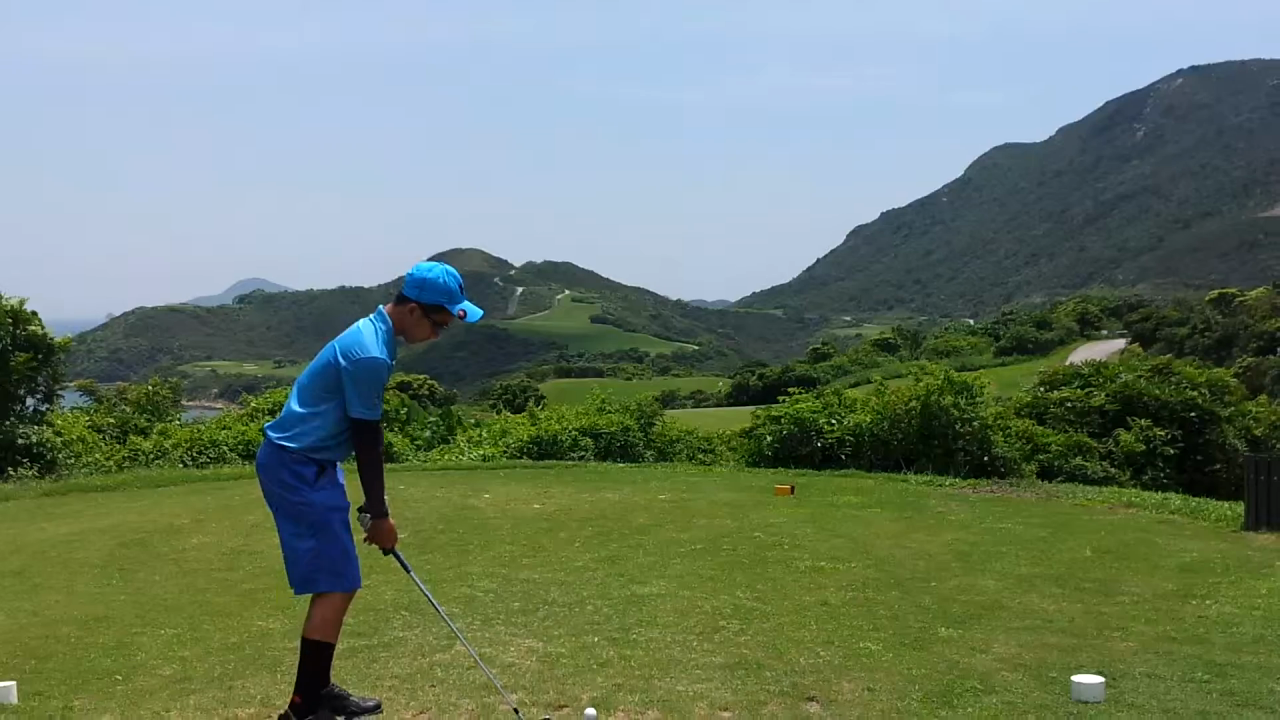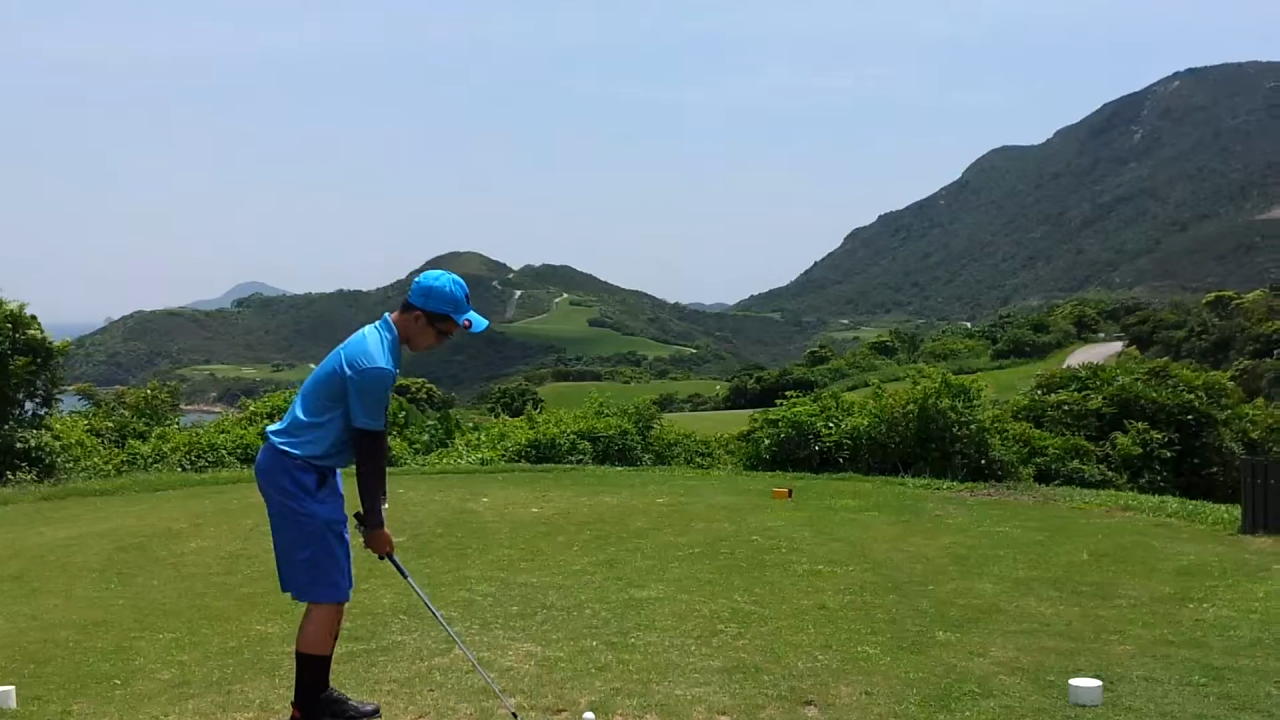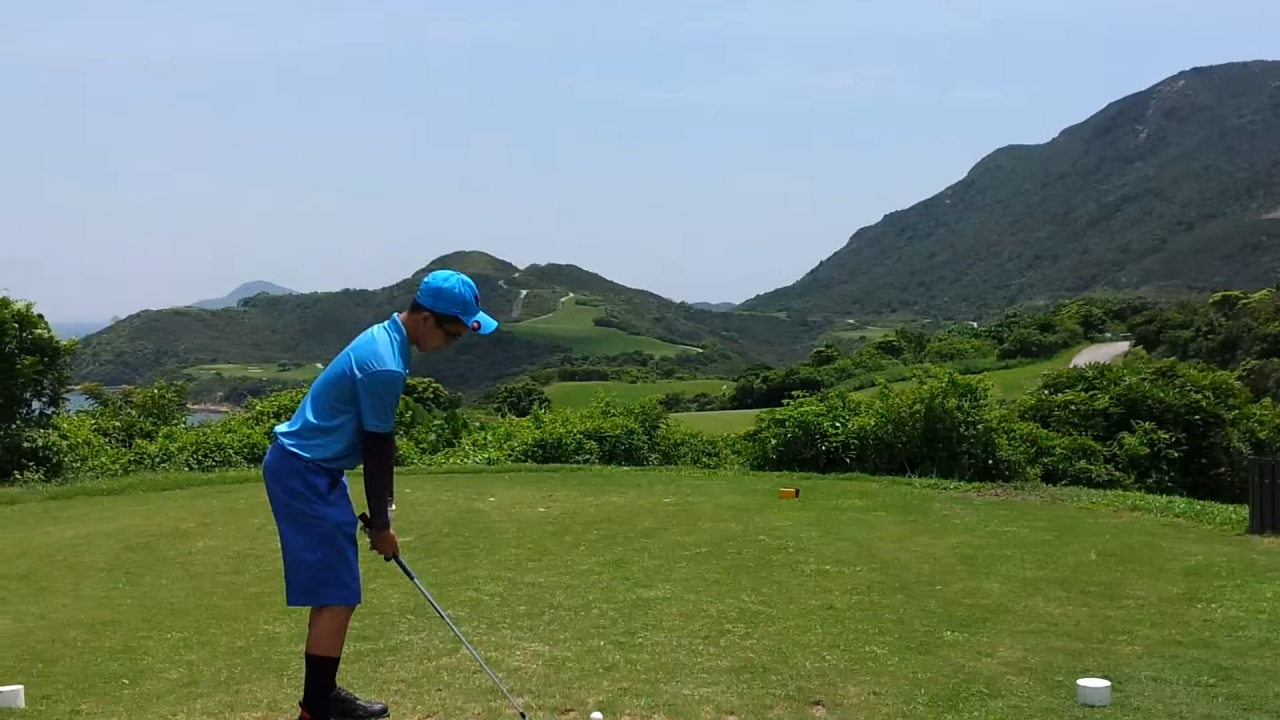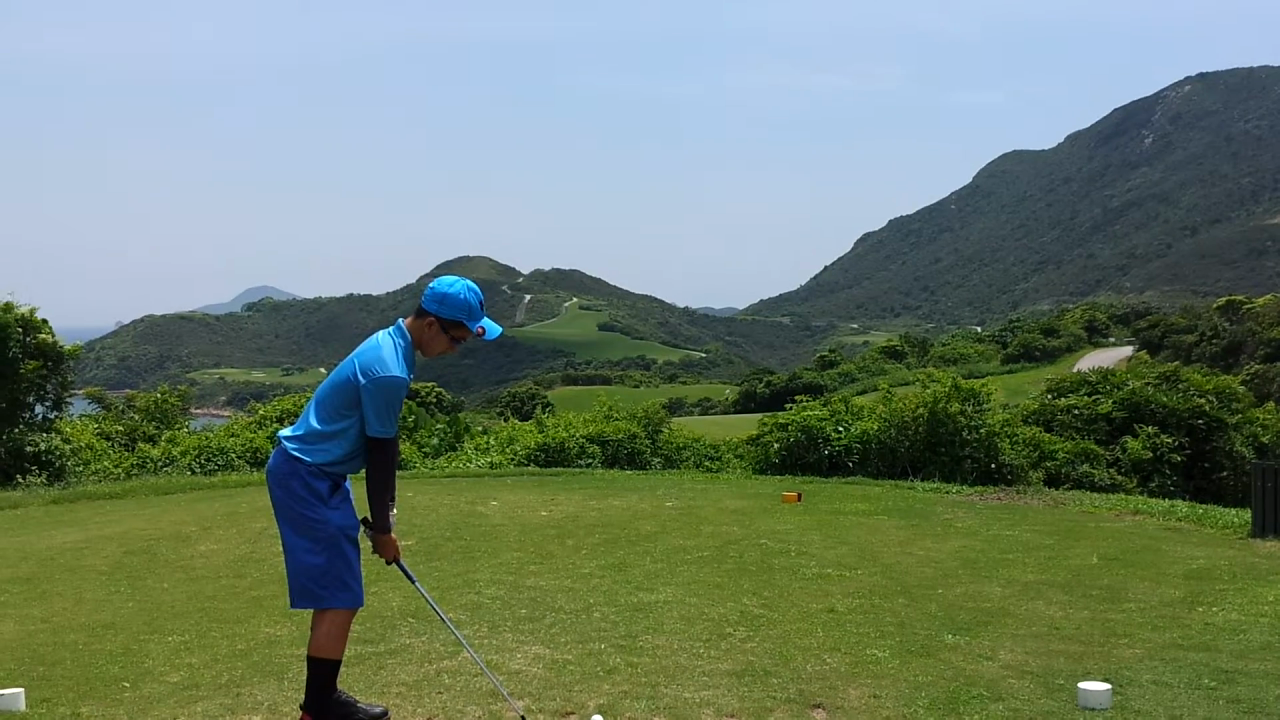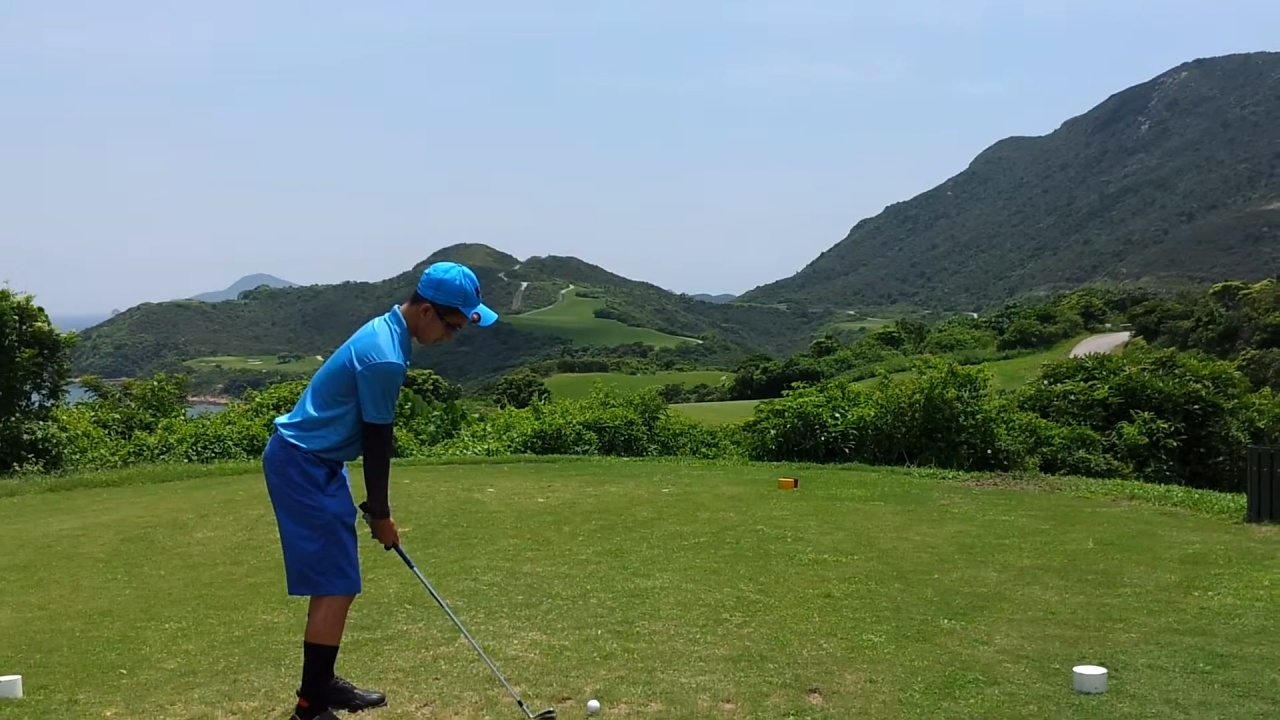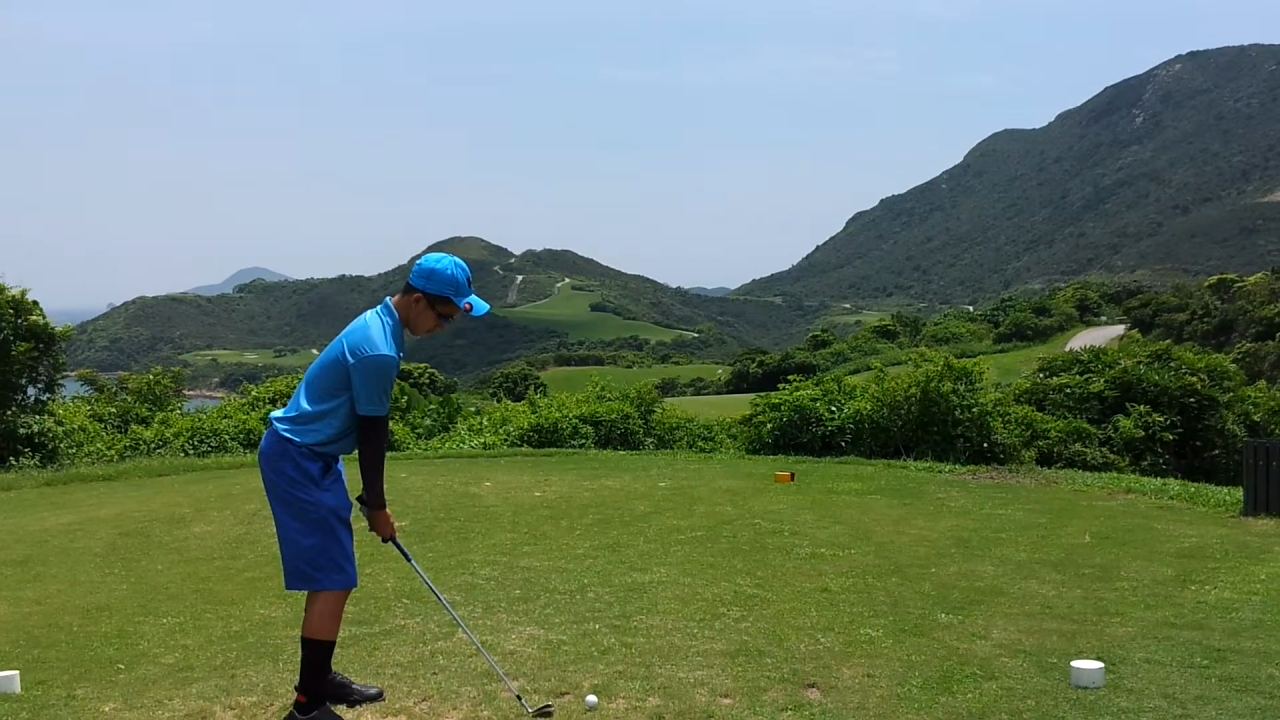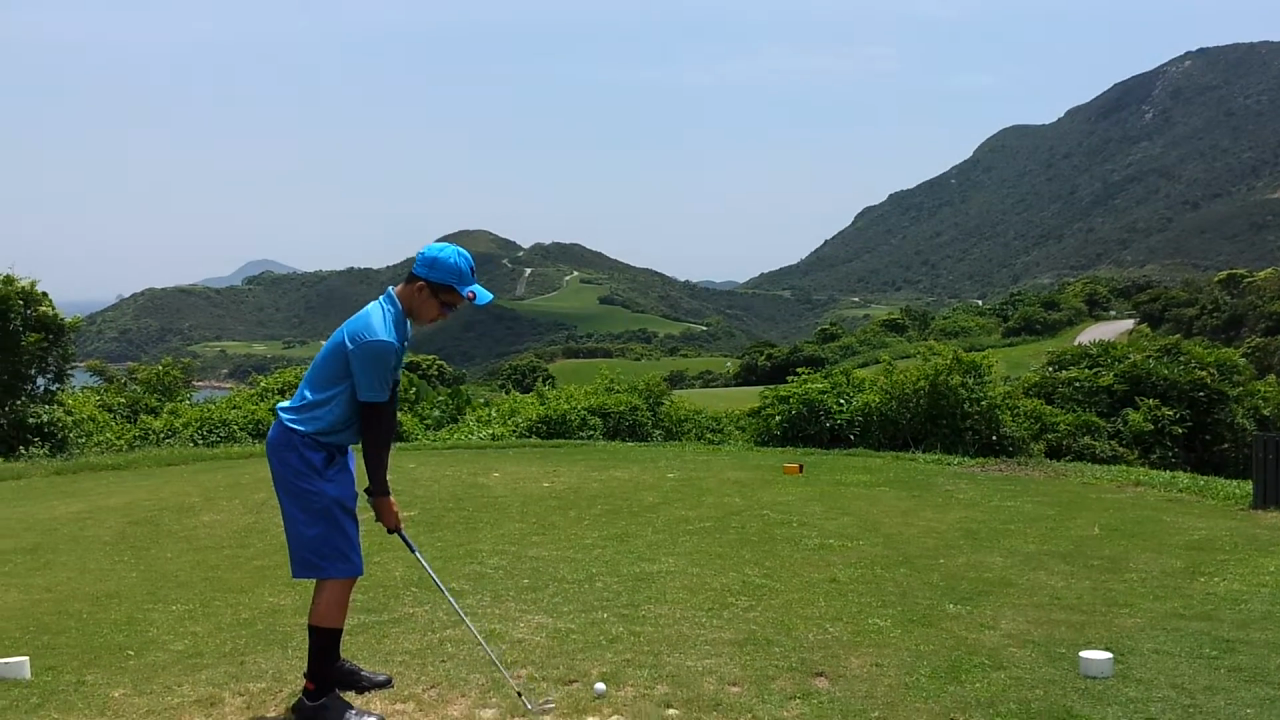
dt=0.2s
person 1, frame 1
left shoulder: (372, 333)
right shoulder: (369, 353)
left elbow: (367, 433)
right elbow: (366, 440)
left wrist: (375, 505)
right wrist: (380, 514)
left hip: (310, 460)
right hip: (295, 464)
left knee: (335, 580)
right knee: (335, 584)
person 1, frame 2
left shoulder: (377, 339)
right shoulder: (374, 363)
left elbow: (374, 441)
right elbow: (367, 449)
left wrist: (377, 508)
right wrist: (375, 524)
left hip: (308, 466)
right hip: (295, 470)
left knee: (332, 589)
right knee: (327, 595)
person 1, frame 3
left shoulder: (386, 338)
right shoulder: (385, 366)
left elbow: (381, 442)
right elbow: (376, 451)
left wrist: (385, 505)
right wrist: (380, 526)
left hip: (311, 466)
right hip: (304, 472)
left knee: (335, 590)
right knee: (336, 596)
person 1, frame 4
left shoulder: (391, 343)
right shoulder: (389, 371)
left elbow: (384, 447)
right elbow: (378, 455)
left wrist: (386, 510)
right wrist: (381, 529)
left hip: (314, 471)
right hip: (306, 477)
left knee: (335, 594)
right knee: (339, 599)
person 1, frame 5
left shoulder: (387, 330)
right shoulder: (386, 358)
left elbow: (379, 434)
right elbow: (376, 442)
left wrist: (379, 503)
right wrist: (380, 514)
left hip: (312, 458)
right hip: (303, 464)
left knee: (333, 581)
right knee: (335, 585)
left ankle: (322, 683)
person 1, frame 6
left shoulder: (381, 324)
right shoulder: (378, 350)
left elbow: (375, 427)
right elbow: (370, 434)
left wrist: (373, 497)
right wrist: (377, 506)
left hip: (308, 453)
right hip: (298, 458)
left knee: (329, 575)
right knee: (333, 579)
left ankle: (320, 677)
person 1, frame 7
left shoulder: (391, 319)
right shoulder: (379, 337)
left elbow: (385, 413)
right elbow: (372, 421)
left wrist: (379, 483)
right wrist: (381, 493)
left hip: (323, 445)
right hip: (304, 448)
left knee: (338, 564)
right knee: (339, 568)
left ankle: (329, 665)
